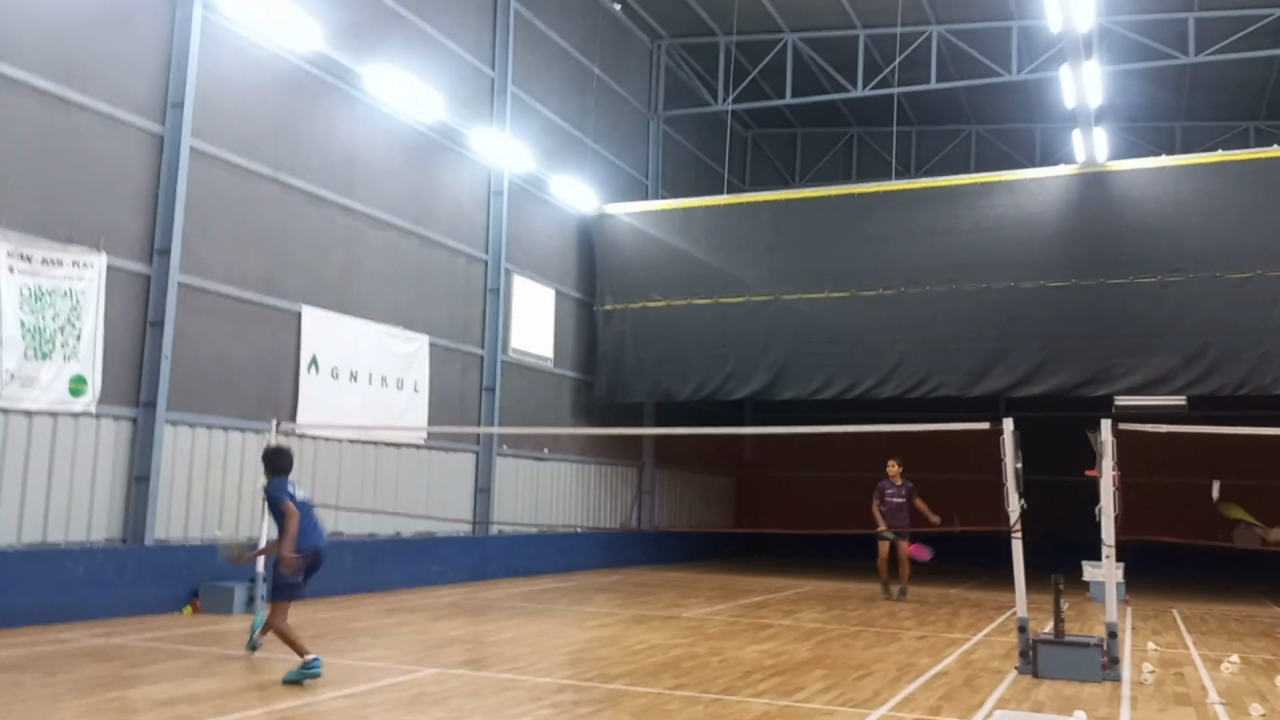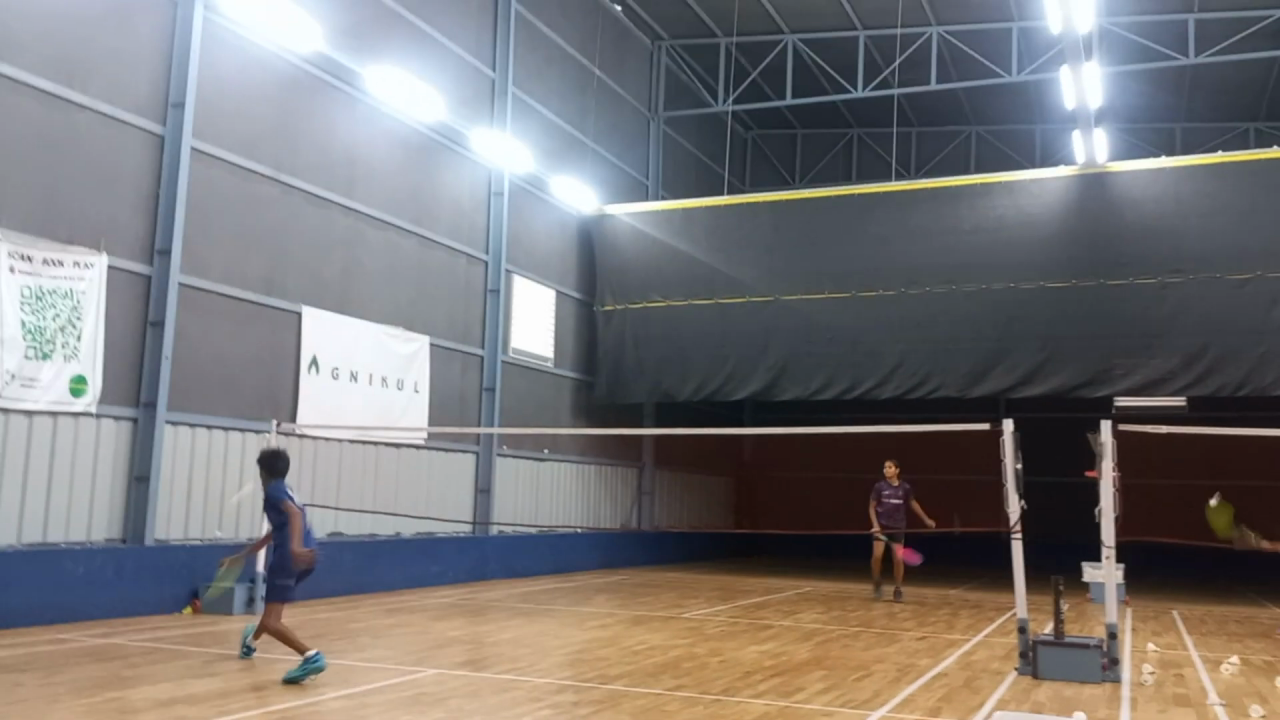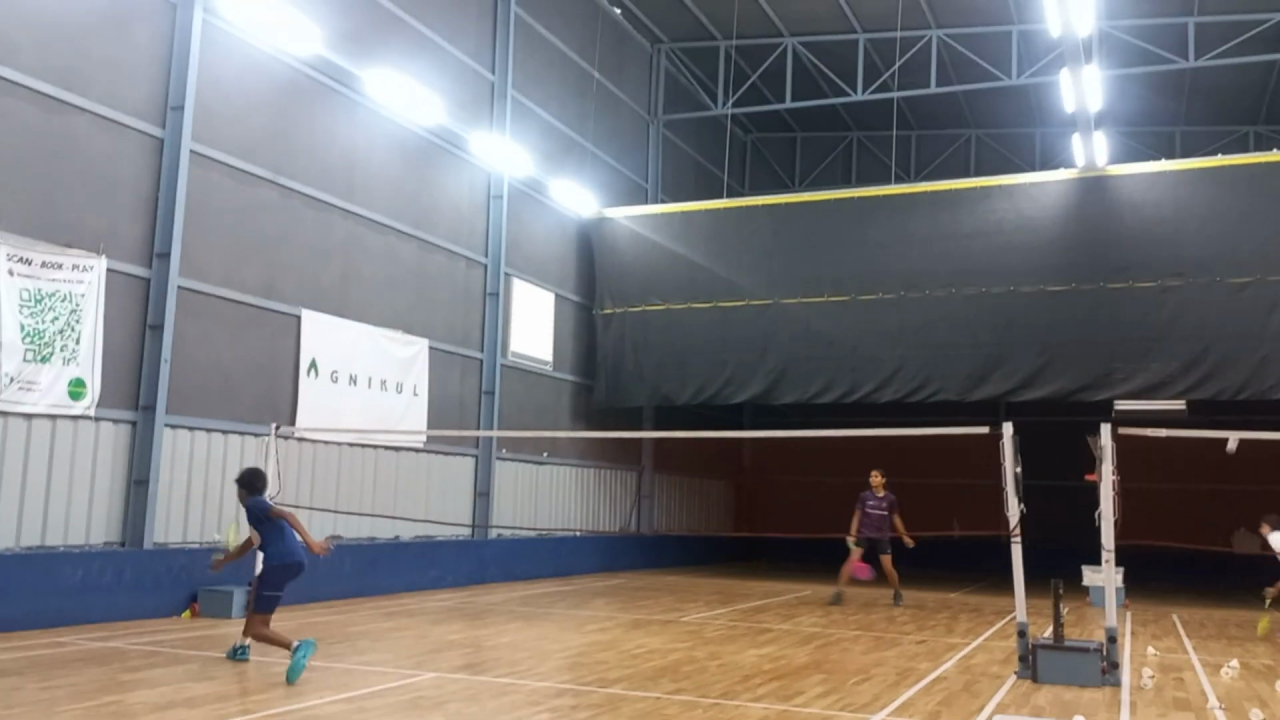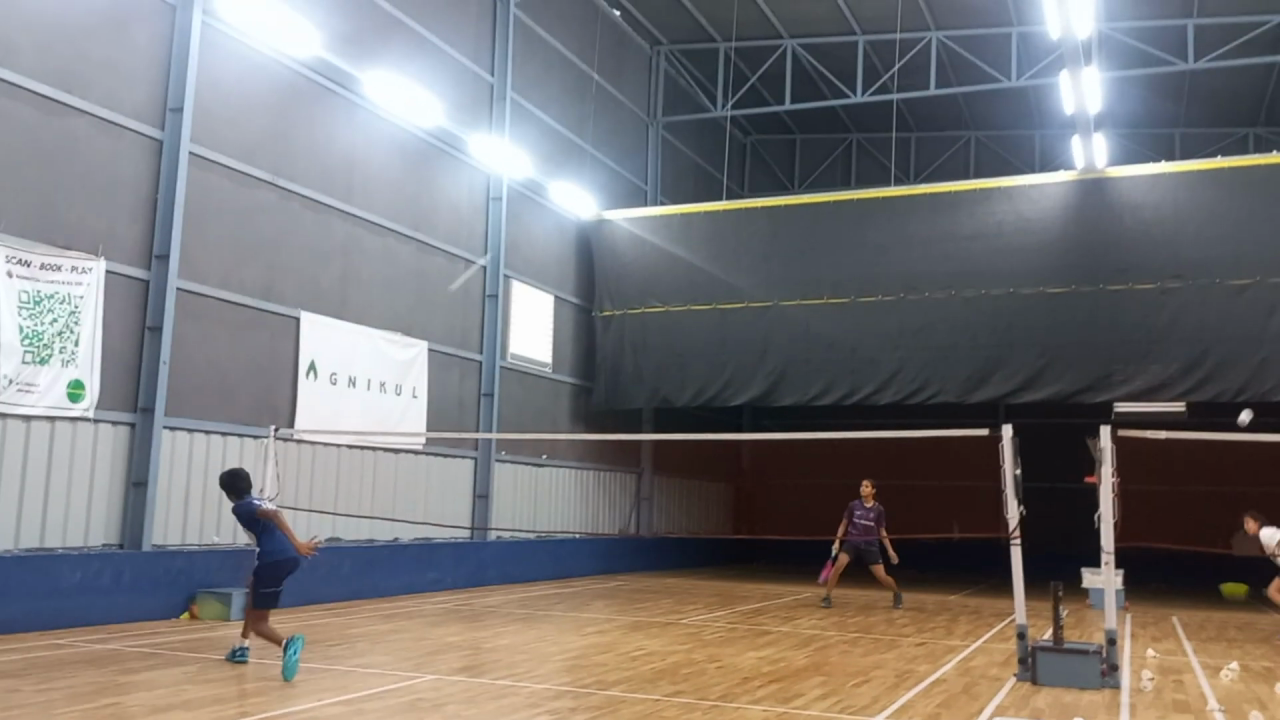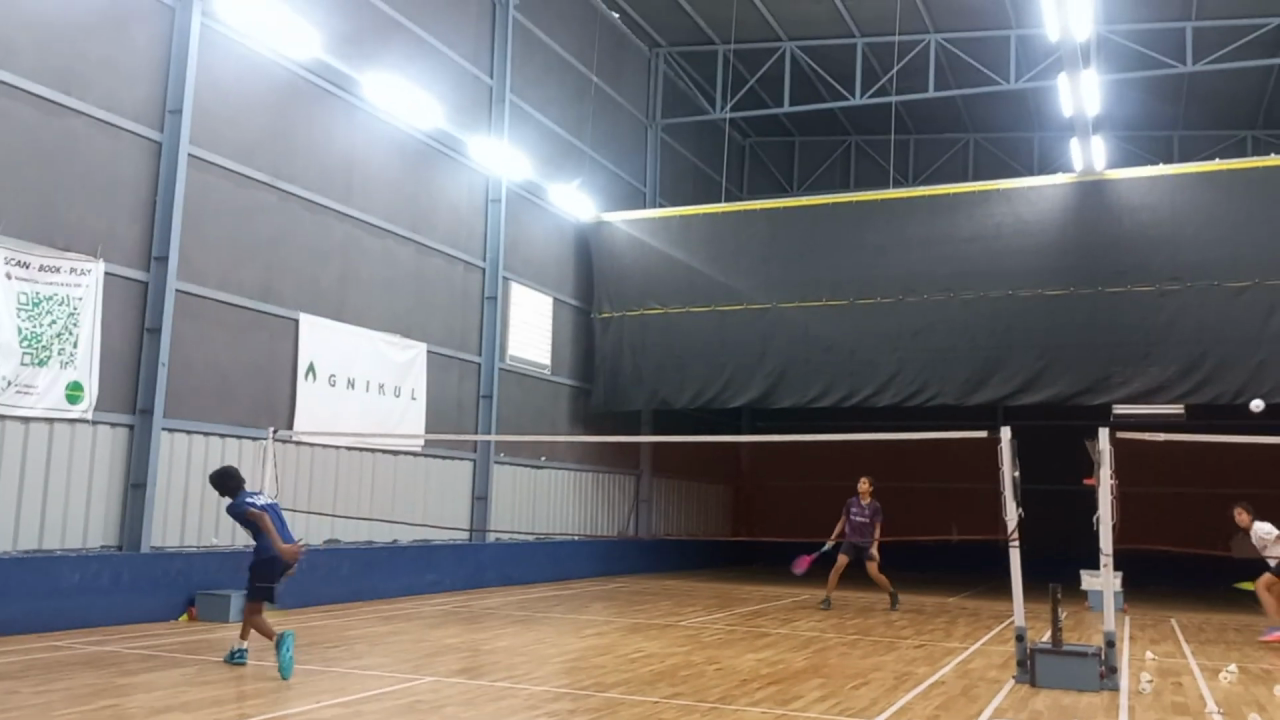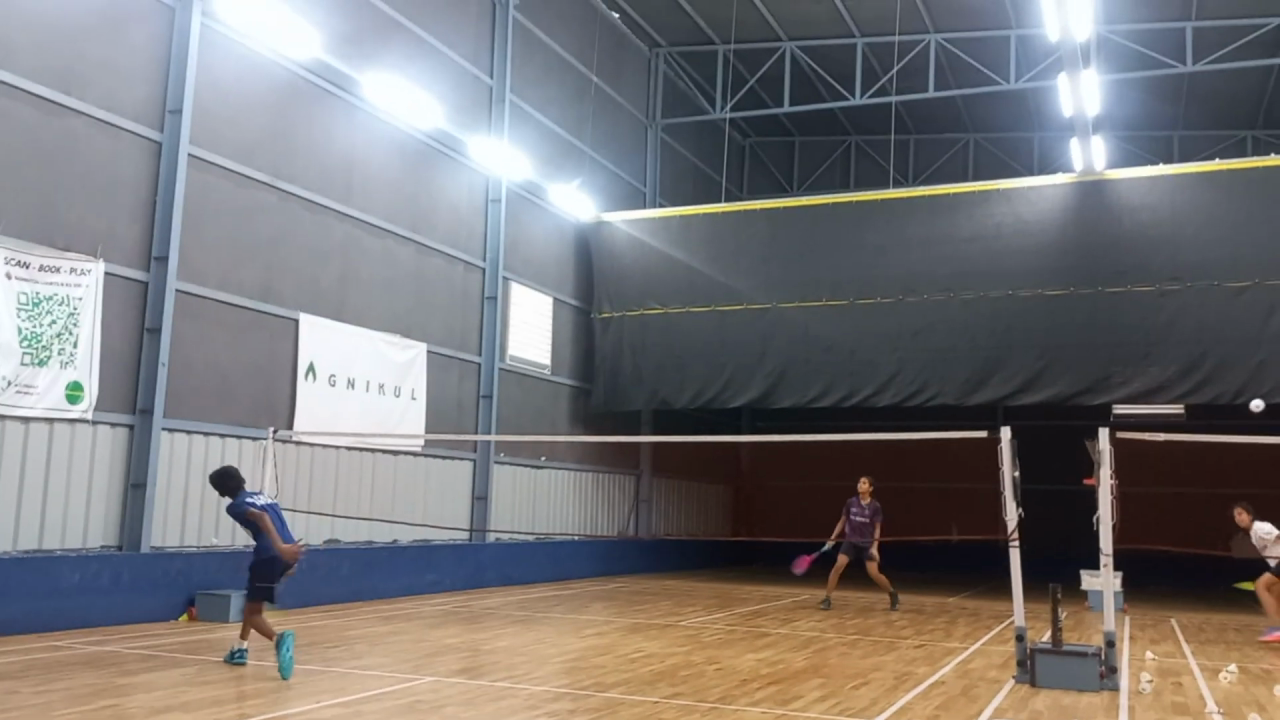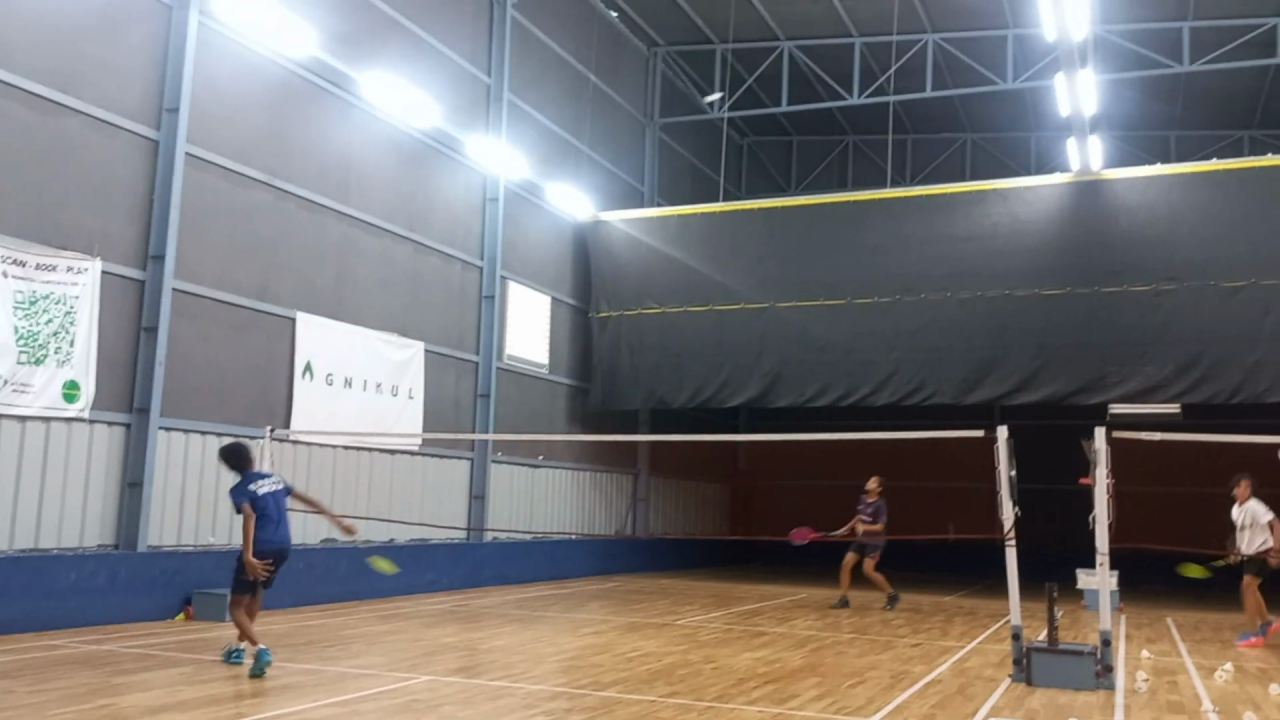
dt=0.1s
person 1, frame 1
left shoulder: (274, 487)
right shoulder: (294, 489)
left elbow: (292, 513)
left wrist: (285, 549)
right wrist: (257, 554)
left hip: (298, 551)
right hip: (314, 550)
left knee: (278, 619)
right knee: (280, 600)
left ankle: (310, 661)
right ankle: (261, 636)
person 1, frame 2
left shoulder: (274, 490)
right shoulder: (283, 490)
left elbow: (295, 513)
right elbow: (273, 534)
left wrist: (295, 546)
right wrist: (240, 555)
left hip: (291, 555)
right hip: (304, 555)
left knee: (271, 621)
right knee: (273, 600)
left ankle: (311, 657)
right ankle: (251, 642)
person 1, frame 3
left shoulder: (255, 505)
right shoulder: (263, 505)
left elbow: (287, 515)
right elbow: (251, 543)
left wrist: (309, 540)
right wrist: (225, 560)
left hip: (281, 562)
right hip: (295, 560)
left knee: (258, 629)
right knee: (256, 591)
left ankle: (297, 647)
right ankle: (242, 645)
person 1, frame 4
left shoulder: (241, 507)
right shoulder: (258, 503)
left elbow: (274, 515)
left wrist: (296, 542)
left hip: (276, 558)
right hip: (290, 557)
left knee: (258, 623)
right knee: (255, 588)
left ankle: (288, 644)
right ankle: (241, 647)
person 1, frame 5
left shoulder: (235, 506)
right shoulder: (261, 497)
left elbow: (261, 517)
left wrist: (279, 546)
left hip: (270, 554)
right hip: (286, 551)
left knee: (254, 614)
right knee: (253, 597)
left ankle: (280, 639)
right ankle: (240, 648)
person 1, frame 6
left shoulder: (235, 506)
right shoulder: (261, 497)
left elbow: (261, 517)
right elbow: (274, 522)
left wrist: (279, 547)
left hip: (270, 554)
right hip: (287, 552)
left knee: (254, 613)
right knee: (253, 598)
left ankle: (279, 639)
right ankle: (240, 648)
person 1, frame 7
left shoulder: (239, 489)
right shoulder: (275, 479)
left elbow: (250, 516)
right elbow: (307, 500)
left wrist: (247, 555)
right wrist: (337, 520)
left hip: (261, 548)
right hip: (282, 546)
left knee: (237, 606)
right knee: (255, 591)
left ankle: (260, 649)
right ankle: (238, 647)
